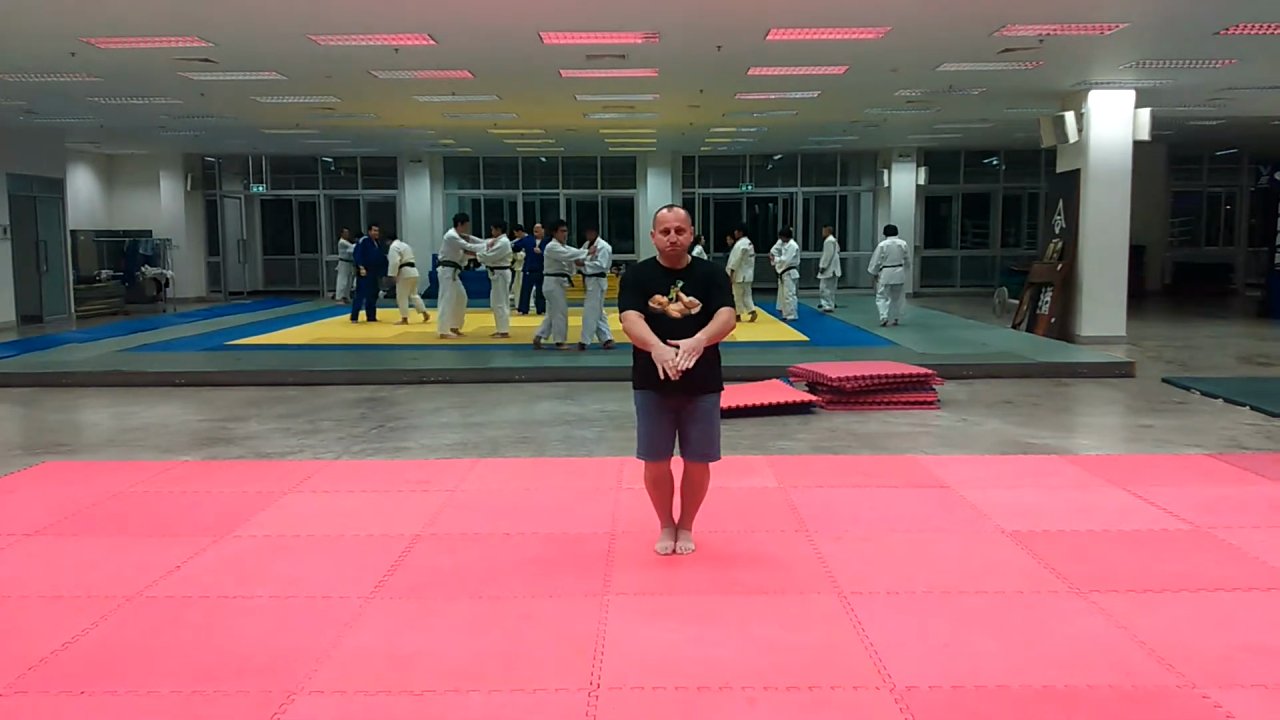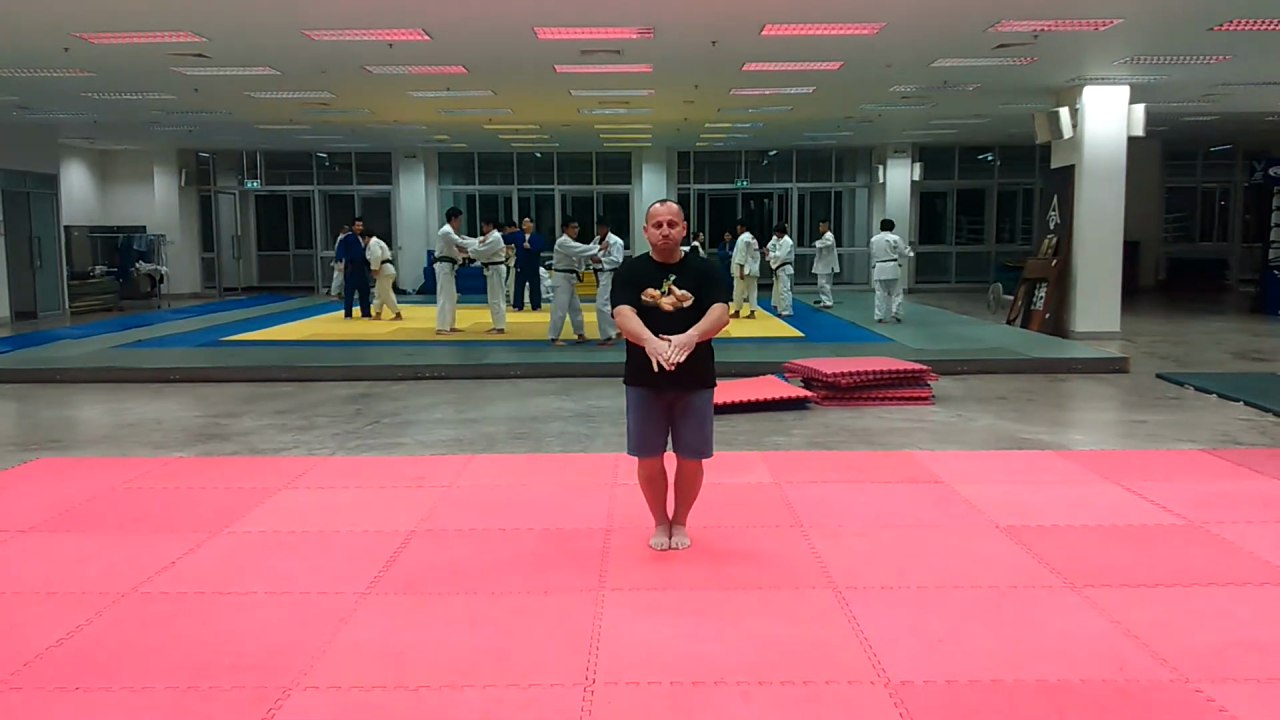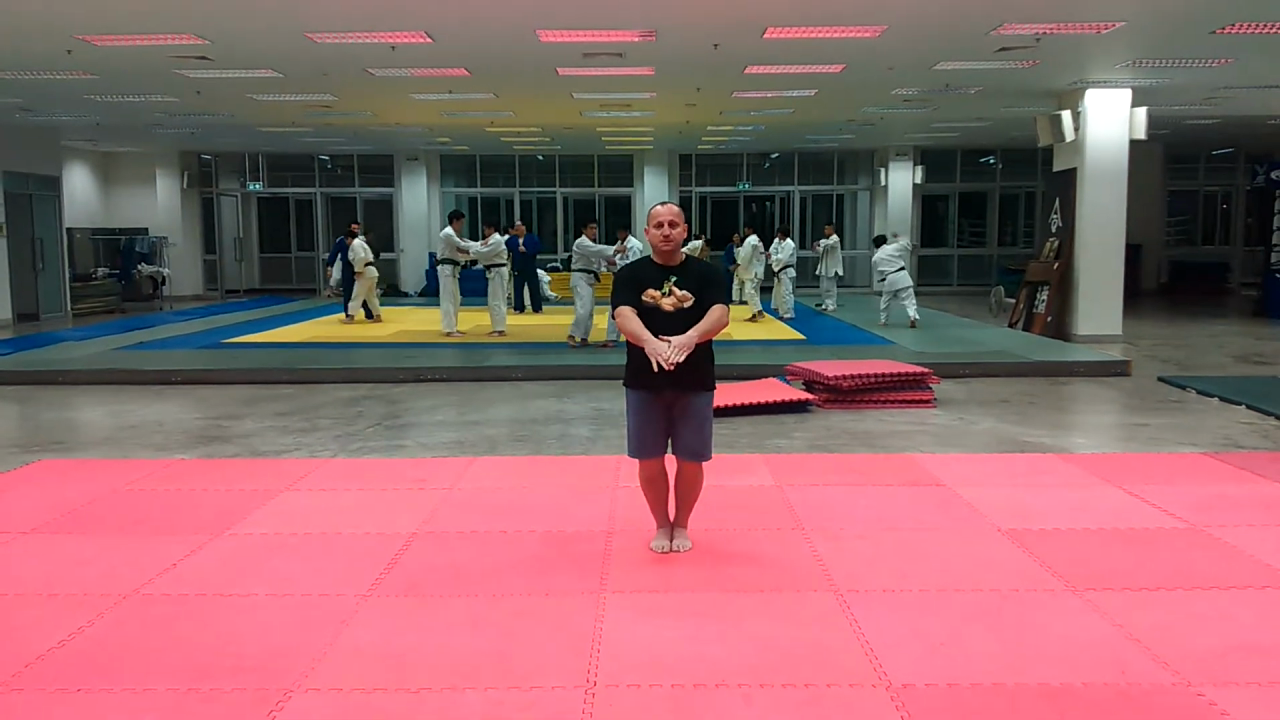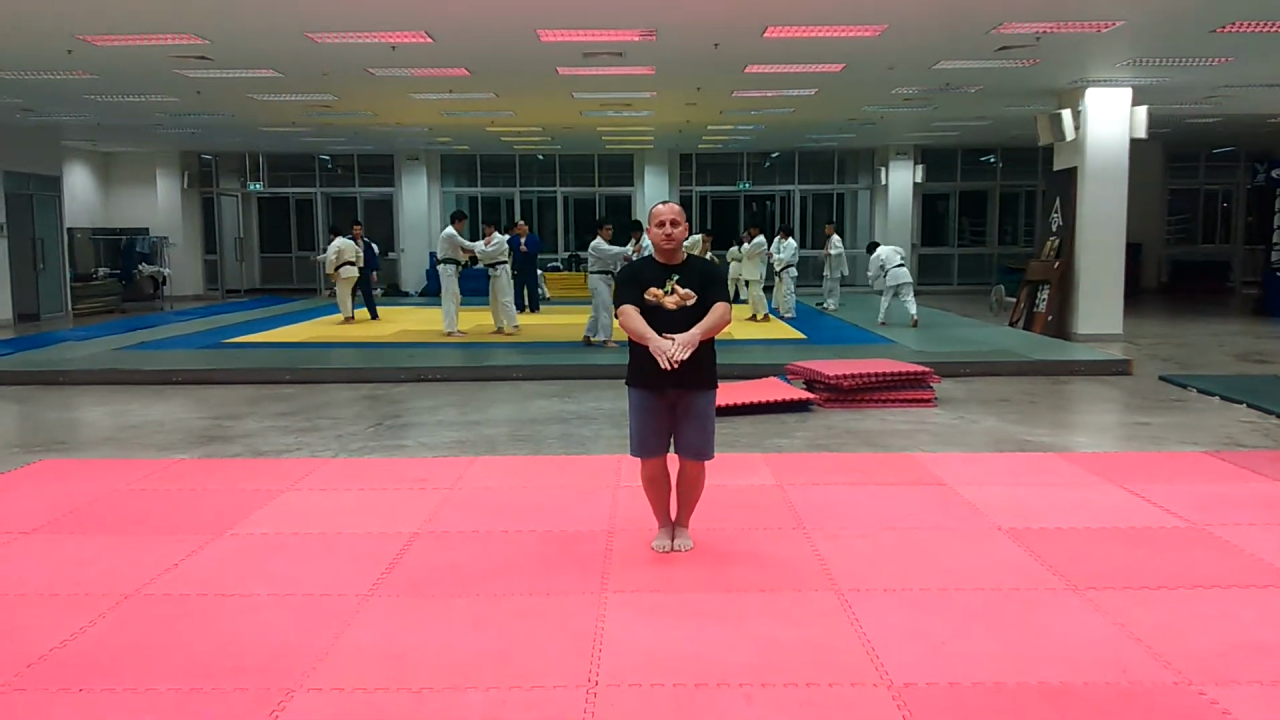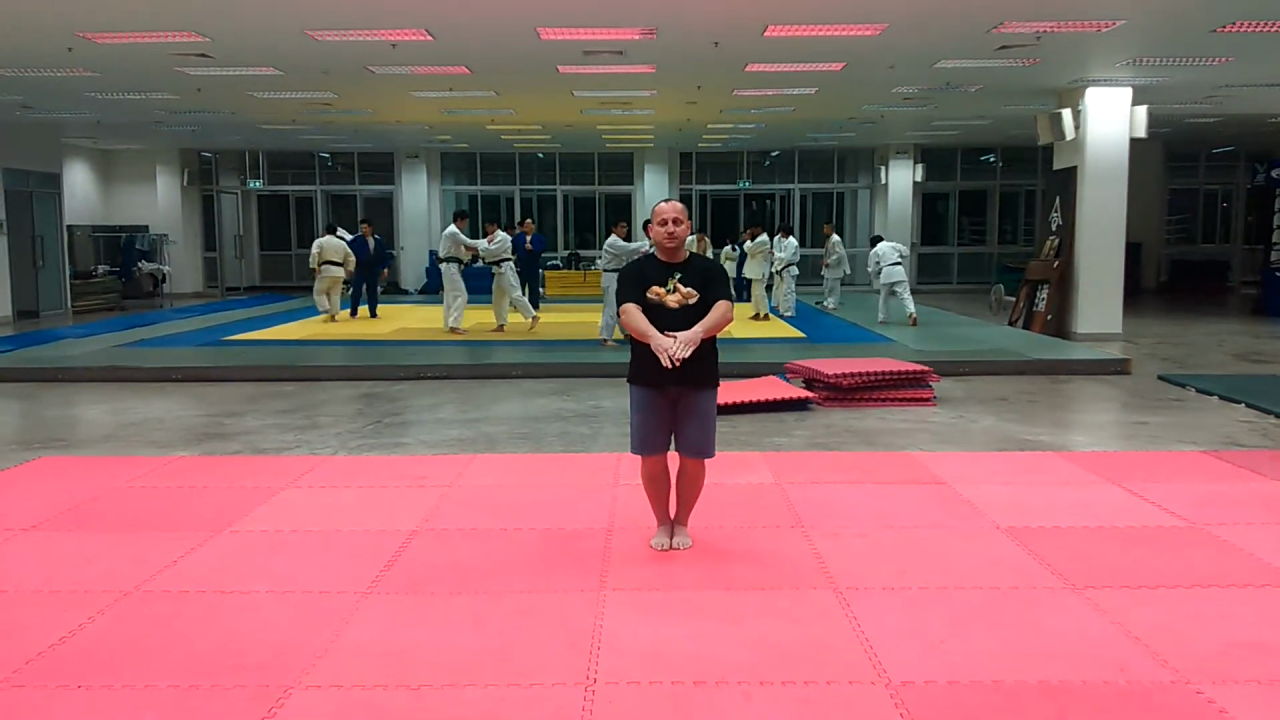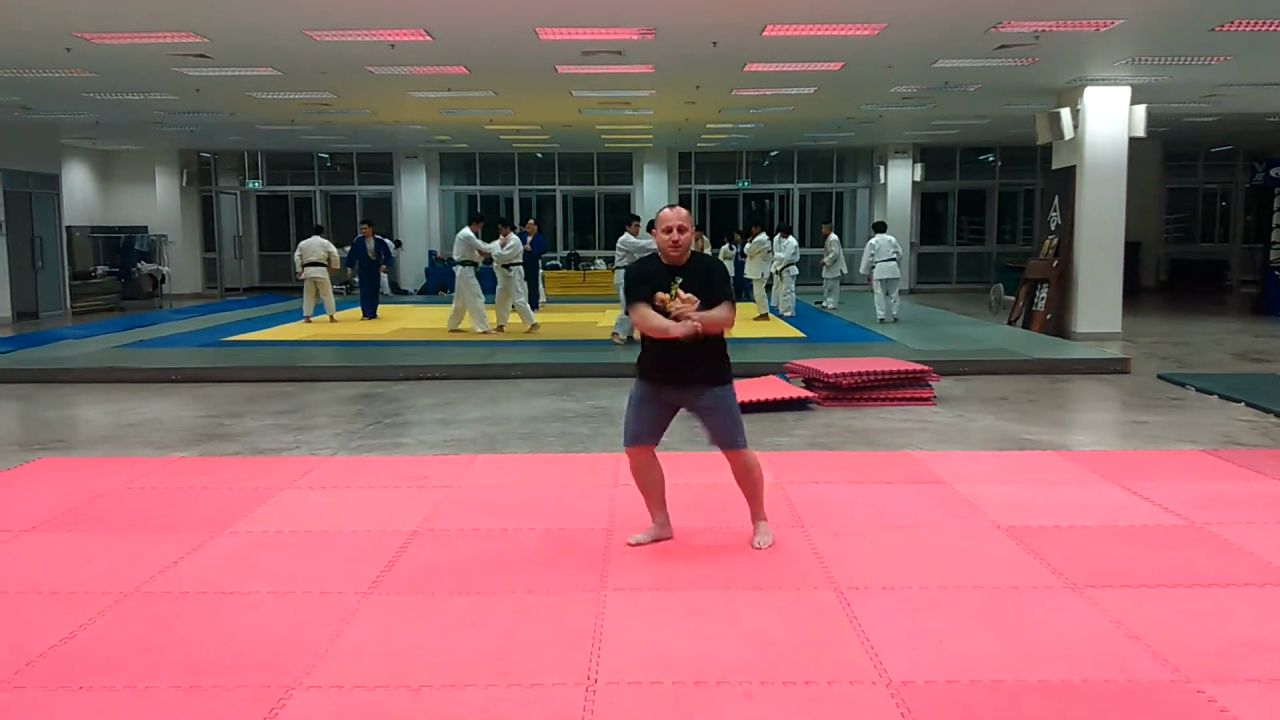
dt=0.4s
person 1, frame 1
left shoulder: (711, 274)
right shoulder: (637, 275)
left elbow: (727, 316)
right elbow: (631, 320)
left wrist: (698, 341)
right wrist: (657, 348)
left hip: (702, 383)
right hip: (652, 383)
left knee: (698, 461)
right knee: (655, 460)
left ankle: (685, 526)
right ankle: (666, 525)
person 1, frame 2
left shoulder: (705, 270)
right shoulder: (630, 272)
left elbow: (720, 313)
right elbow: (623, 315)
left wrist: (690, 337)
right wrist: (650, 342)
left hip: (695, 380)
right hip: (644, 379)
left knee: (691, 457)
right knee: (649, 457)
left ankle: (680, 522)
right ankle: (661, 522)
person 1, frame 3
left shoulder: (705, 273)
right shoulder: (631, 274)
left elbow: (721, 314)
right elbow: (624, 316)
left wrist: (690, 338)
right wrist: (650, 343)
left hip: (695, 382)
right hip: (644, 381)
left knee: (691, 459)
right knee: (649, 459)
left ankle: (681, 524)
right ankle: (662, 525)
person 1, frame 4
left shoulder: (707, 271)
right shoulder: (633, 273)
left elbow: (723, 312)
right elbow: (627, 315)
left wrist: (694, 335)
right wrist: (654, 341)
left hip: (697, 380)
right hip: (647, 381)
left knee: (693, 459)
right knee: (651, 458)
left ankle: (683, 524)
right ankle: (663, 524)
person 1, frame 5
left shoulder: (709, 269)
right shoulder: (635, 271)
left elbow: (725, 311)
right elbow: (629, 313)
left wrist: (695, 333)
right wrist: (657, 339)
left hip: (699, 378)
right hip: (648, 379)
left knee: (693, 457)
right knee: (652, 456)
left ankle: (681, 523)
right ankle: (662, 523)
person 1, frame 6
left shoulder: (711, 269)
right shoulder: (639, 272)
left elbow: (725, 317)
right elbow: (641, 319)
left wrist: (692, 320)
right wrist: (676, 327)
left hip: (709, 378)
right hip: (656, 378)
left knee: (737, 450)
right knee: (637, 448)
left ankle: (759, 520)
right ankle: (660, 522)
